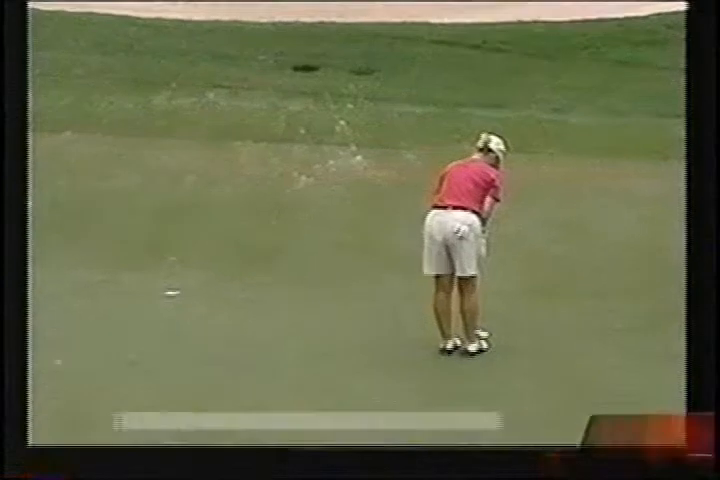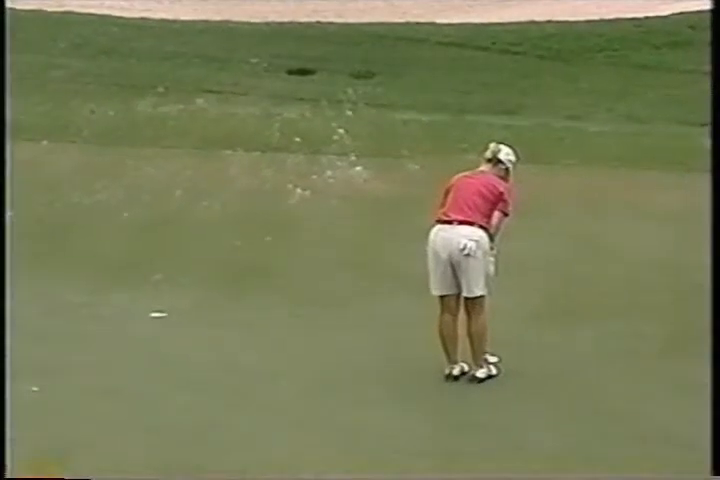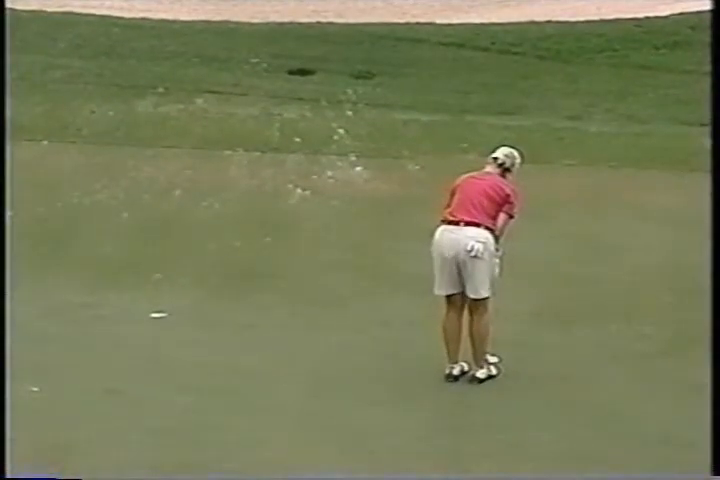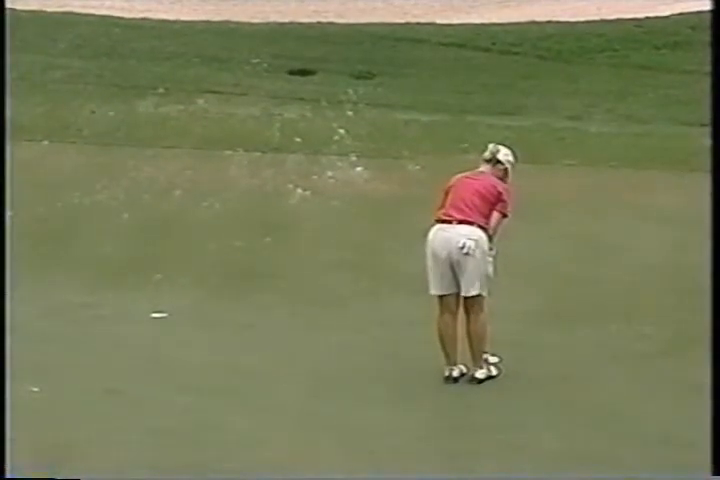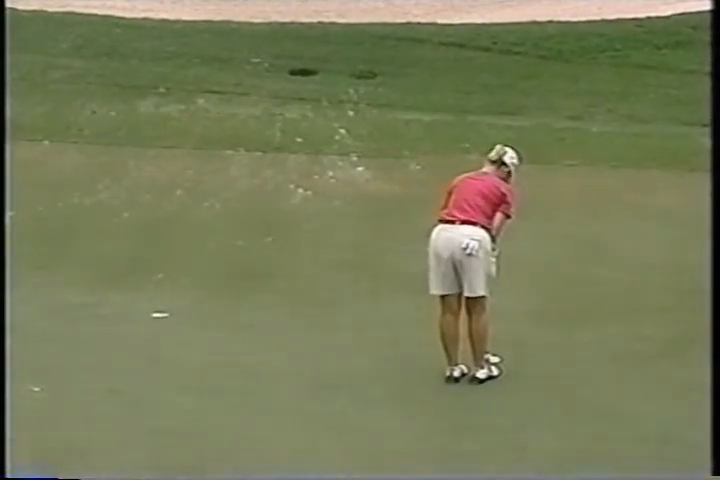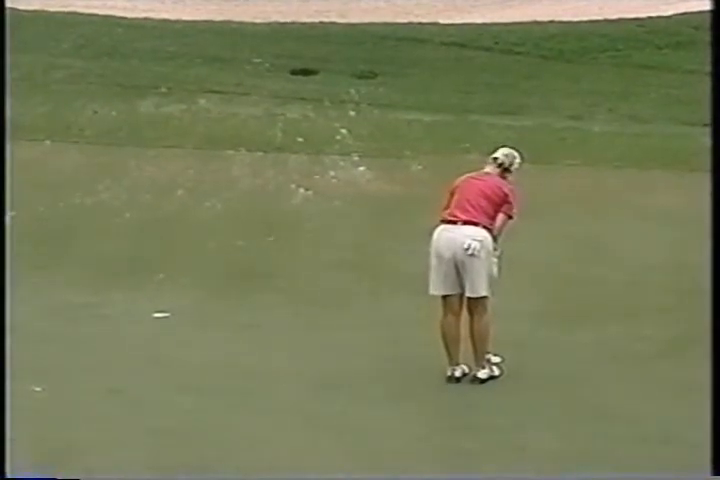
dt=0.7s
person 1, frame 1
left shoulder: (451, 167)
right shoulder: (493, 175)
right elbow: (486, 211)
right wrist: (480, 231)
left hip: (436, 219)
right hip: (464, 223)
left knee: (442, 287)
right knee: (468, 287)
left ankle: (447, 340)
right ankle: (472, 341)
person 1, frame 2
left shoulder: (457, 179)
right shoulder: (501, 187)
right elbow: (494, 226)
right wrist: (488, 248)
left hip: (440, 235)
right hip: (470, 239)
left knee: (447, 308)
right knee: (475, 309)
left ankle: (453, 366)
right ankle: (480, 367)
person 1, frame 3
left shoulder: (462, 180)
right shoulder: (508, 190)
right elbow: (498, 229)
right wrist: (493, 249)
left hip: (445, 236)
right hip: (476, 239)
left knee: (453, 307)
right knee: (478, 309)
left ankle: (453, 365)
right ankle: (480, 367)
person 1, frame 4
left shoulder: (456, 180)
right shoulder: (500, 188)
right elbow: (492, 227)
right wrist: (487, 249)
left hip: (439, 235)
right hip: (469, 238)
left knee: (447, 309)
right knee: (475, 309)
left ankle: (452, 367)
right ankle: (479, 368)
person 1, frame 5
left shoulder: (459, 180)
right shoulder: (504, 189)
right elbow: (495, 228)
right wrist: (490, 250)
left hip: (442, 235)
right hip: (472, 238)
left knee: (449, 309)
right knee: (477, 310)
left ankle: (453, 368)
right ankle: (481, 367)
person 1, frame 6
left shoulder: (462, 181)
right shoulder: (506, 190)
right elbow: (497, 228)
right wrist: (492, 249)
left hip: (444, 235)
right hip: (474, 239)
left knee: (450, 309)
right knee: (478, 310)
left ankle: (454, 367)
right ankle: (482, 368)
